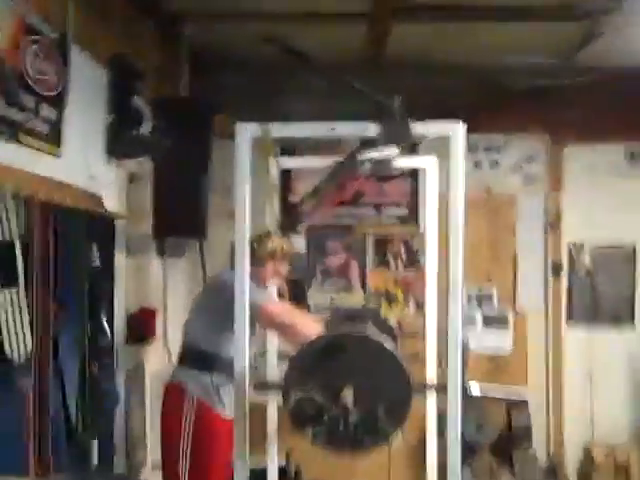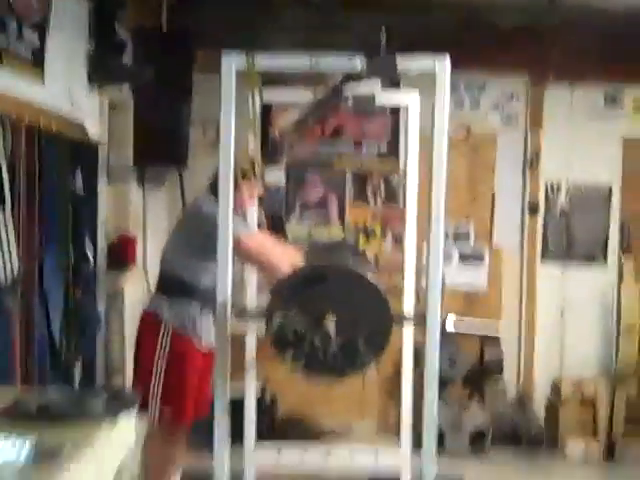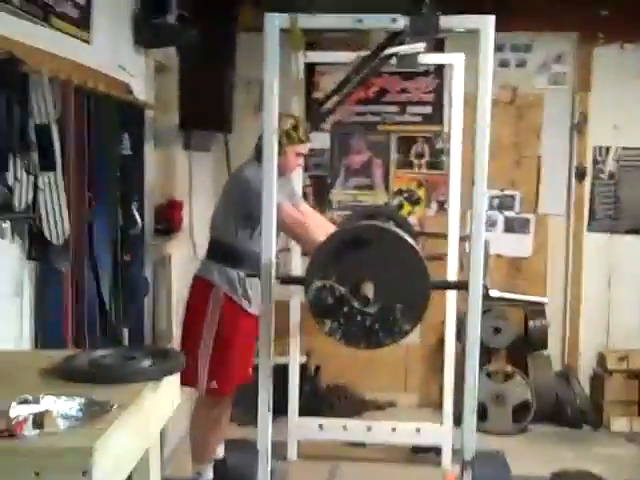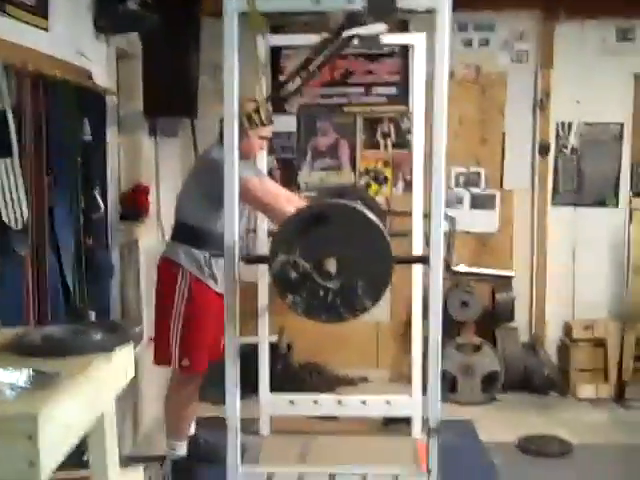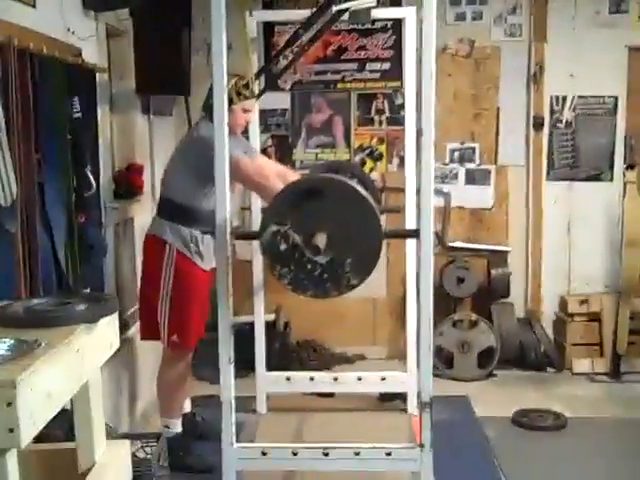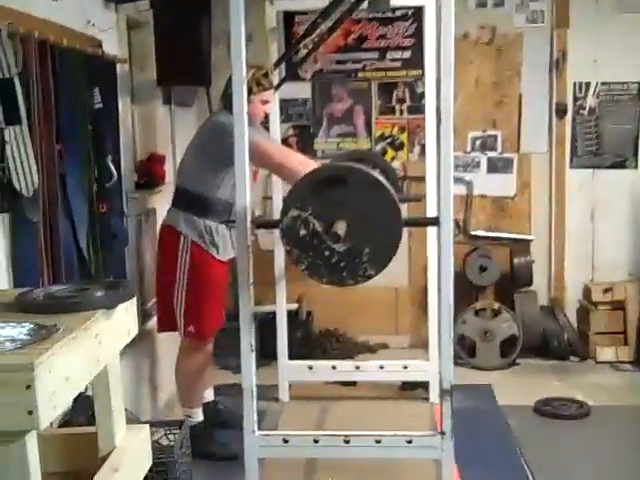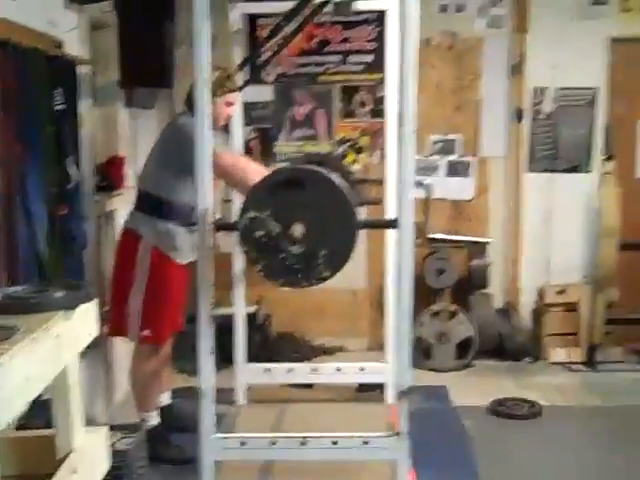
dt=0.3s
person 1, frame 1
left shoulder: (252, 289)
right shoulder: (230, 283)
left elbow: (295, 317)
right elbow: (283, 321)
left hip: (221, 398)
right hip: (198, 397)
person 1, frame 2
left shoulder: (228, 215)
right shoulder: (208, 212)
left elbow: (270, 246)
right elbow: (259, 254)
left hip: (199, 328)
right hip: (174, 325)
left knee: (183, 417)
right knee: (167, 420)
person 1, frame 3
left shoulder: (279, 182)
right shoulder: (252, 179)
left elbow: (315, 220)
right elbow: (299, 228)
left hip: (246, 293)
right hip: (222, 292)
left knee: (227, 387)
right knee: (213, 392)
person 1, frame 4
left shoulder: (243, 164)
right shoulder: (218, 161)
left elbow: (283, 195)
right elbow: (268, 203)
left hip: (212, 272)
right hip: (189, 271)
left knee: (198, 366)
right knee: (186, 368)
left ankle: (188, 438)
person 1, frame 5
left shoulder: (230, 140)
right shoulder: (206, 138)
left elbow: (273, 169)
right elbow: (259, 181)
left hip: (197, 247)
right hip: (175, 247)
left knee: (188, 340)
right knee: (177, 345)
left ankle: (183, 415)
right ankle: (171, 440)
person 1, frame 6
left shoulder: (245, 130)
right shoulder: (223, 127)
left elbow: (293, 156)
right elbow: (280, 162)
left hip: (215, 238)
right hip: (191, 238)
left knee: (207, 331)
right knee: (195, 336)
left ankle: (207, 405)
right ankle: (193, 427)
person 1, frame 7
left shoulder: (207, 134)
right shoulder: (186, 130)
left elbow: (246, 165)
right elbow: (234, 172)
left hip: (176, 243)
right hip: (153, 242)
left knee: (165, 333)
right knee: (149, 338)
left ankle: (165, 407)
right ankle: (151, 429)
